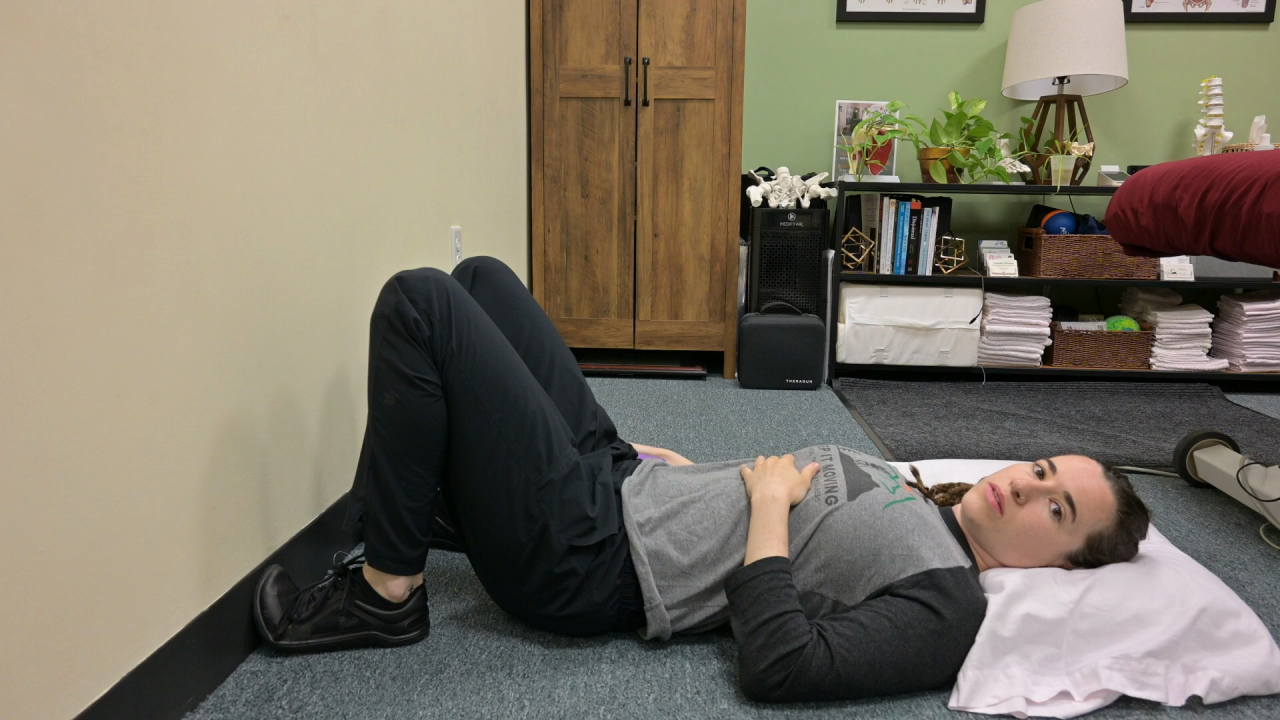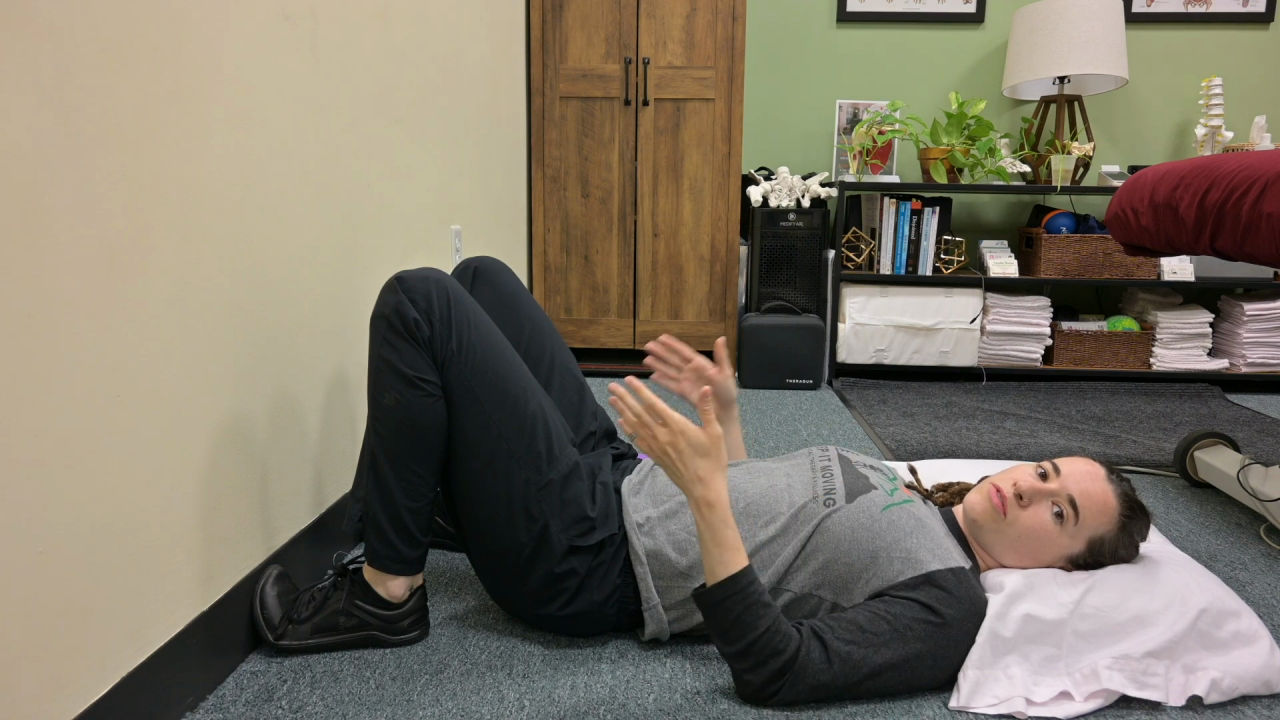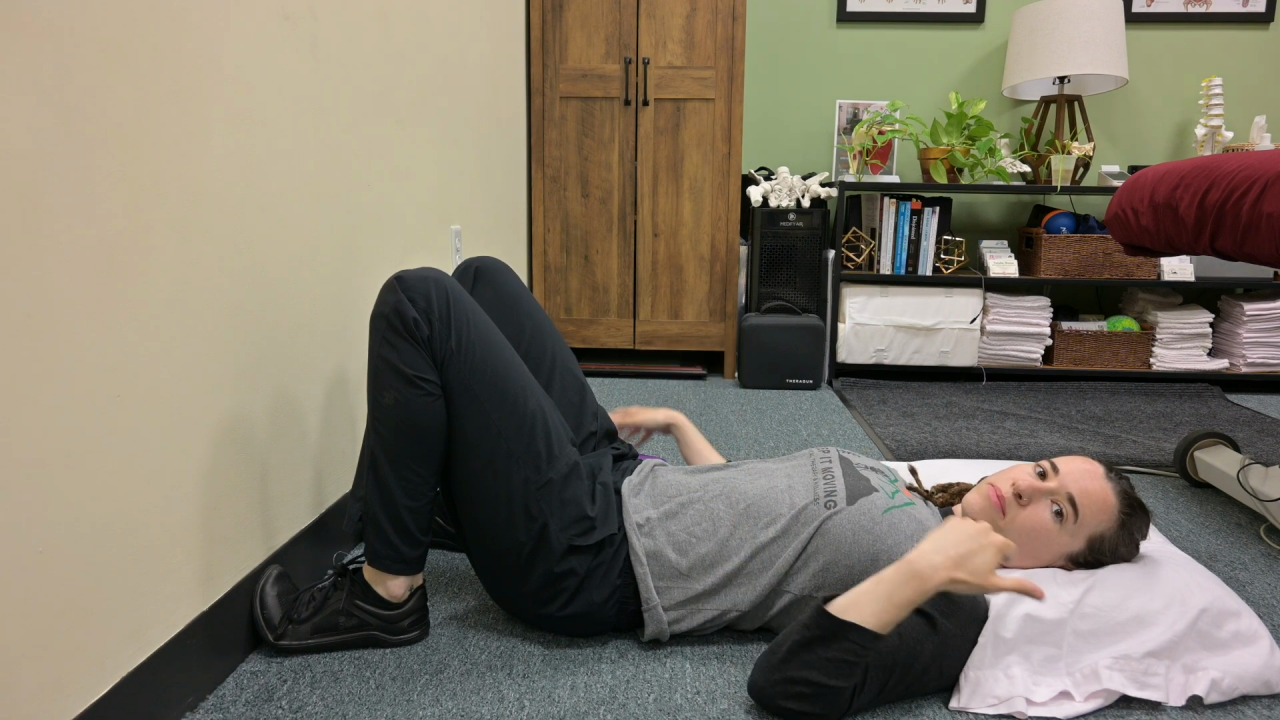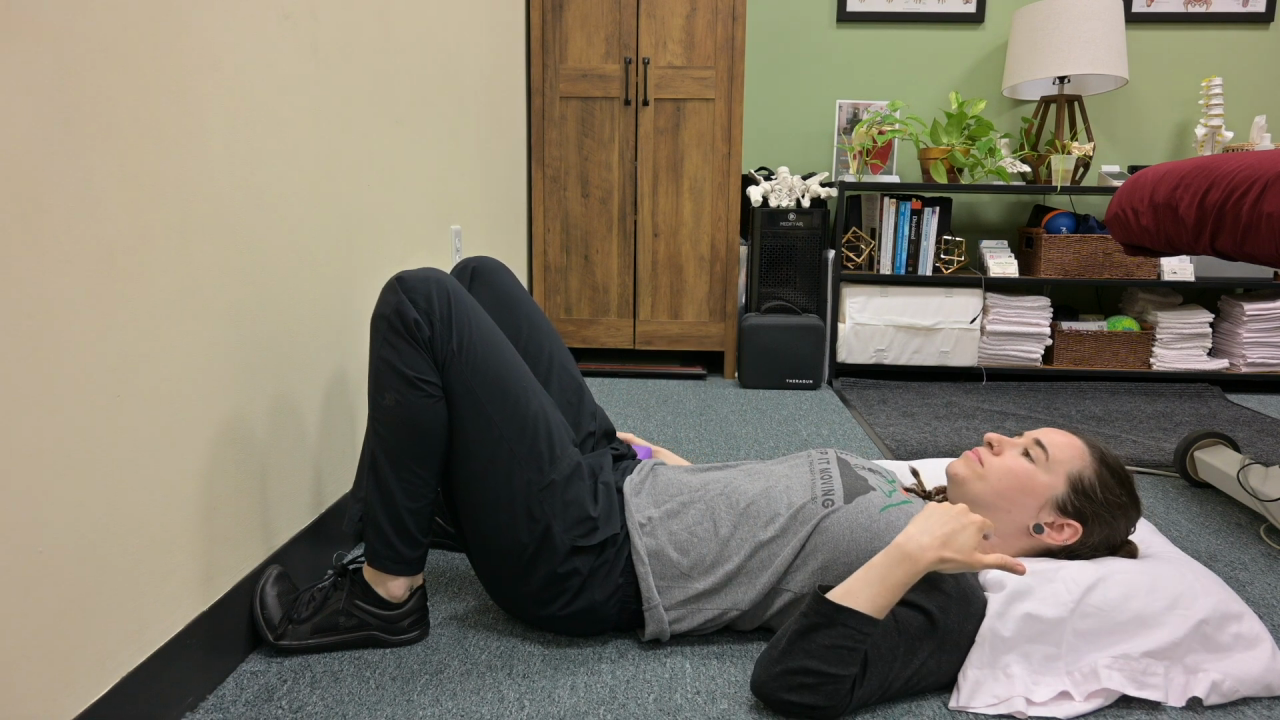
dt=1s
person 1, frame 1
left shoulder: (949, 603)
right shoulder: (910, 498)
left elbow: (775, 664)
left wrist: (771, 504)
right wrist: (674, 463)
left hip: (584, 556)
right hip: (621, 483)
left knee: (418, 302)
right knee: (478, 278)
left ankle: (381, 596)
right ankle: (442, 502)
person 1, frame 2
left shoulder: (948, 604)
right shoulder: (912, 495)
left elbow: (771, 669)
left wrist: (703, 490)
right wrist: (724, 418)
left hip: (583, 556)
right hip: (616, 482)
left knee: (418, 303)
right knee: (479, 278)
left ankle: (382, 596)
right ankle: (441, 501)
person 1, frame 3
left shoulder: (946, 612)
right shoulder: (903, 490)
left wrist: (923, 572)
right wrist: (680, 427)
left hip: (582, 557)
right hip: (621, 484)
left knee: (418, 302)
right knee: (480, 278)
left ankle: (383, 595)
right ankle: (442, 500)
person 1, frame 4
left shoulder: (947, 598)
right shoulder: (905, 492)
left wrist: (913, 553)
left hip: (582, 559)
right hip: (619, 488)
left knee: (420, 304)
right knee: (476, 280)
left ankle: (383, 595)
right ankle: (450, 499)
